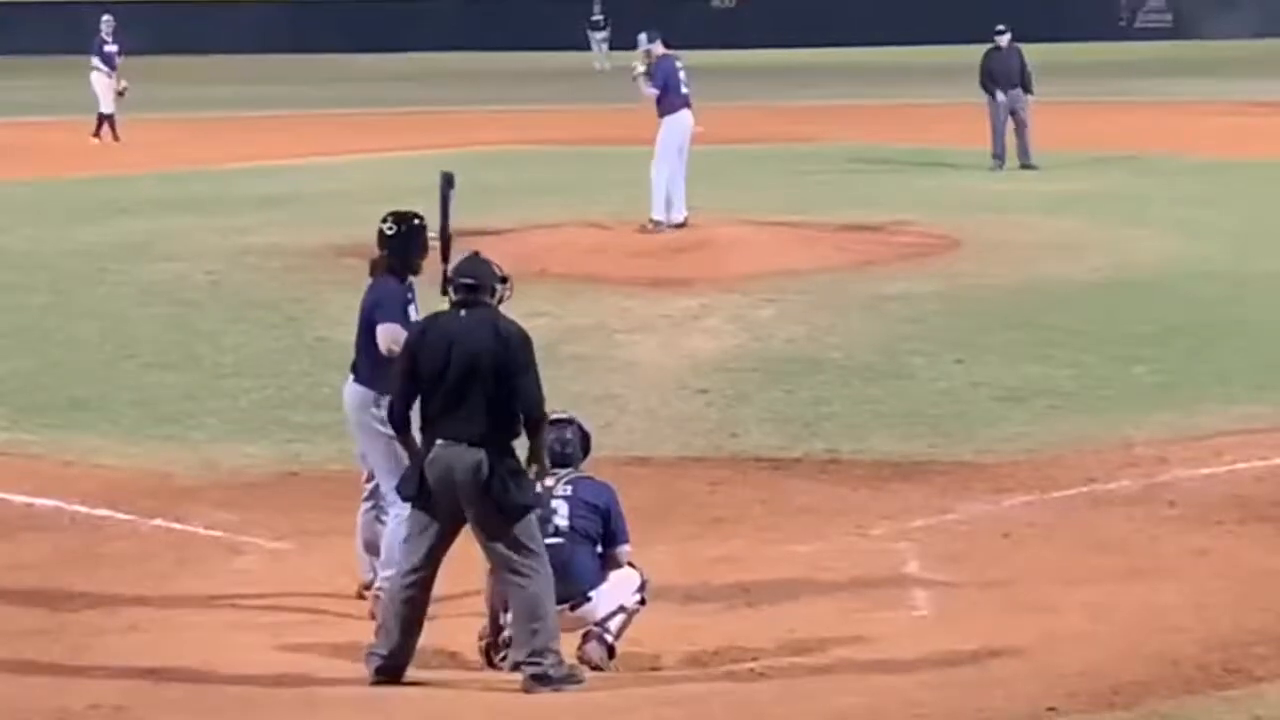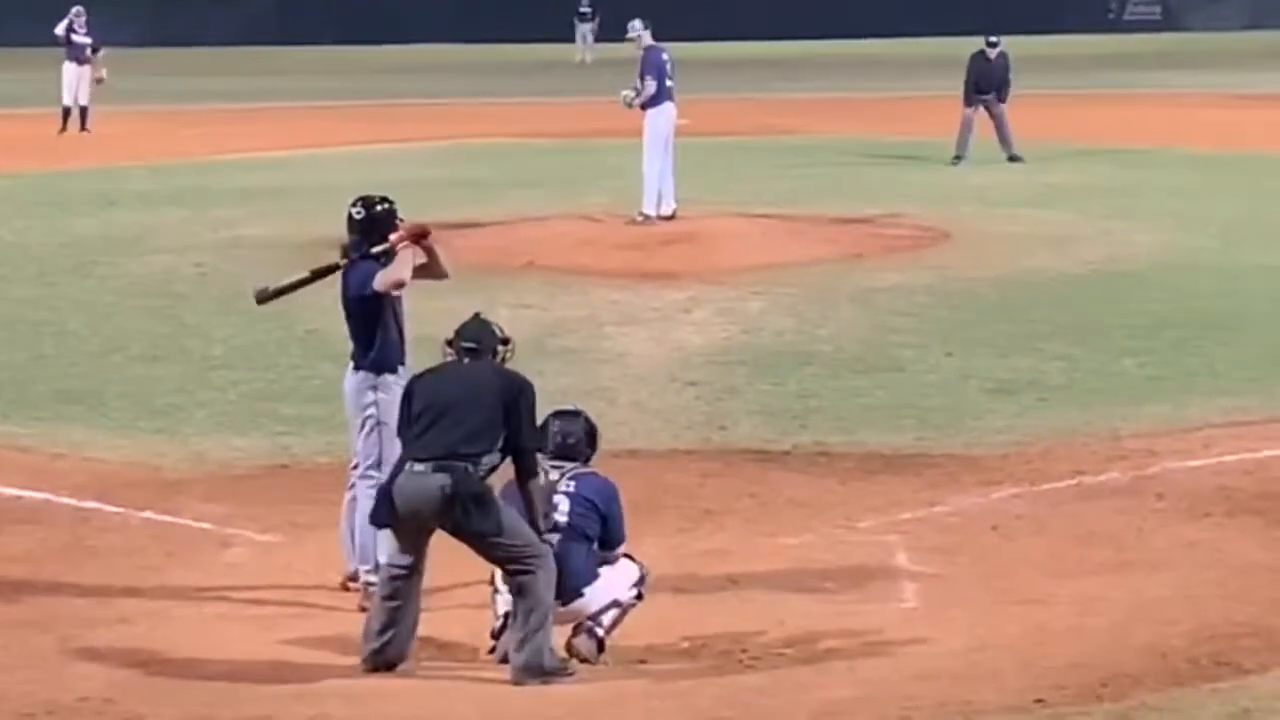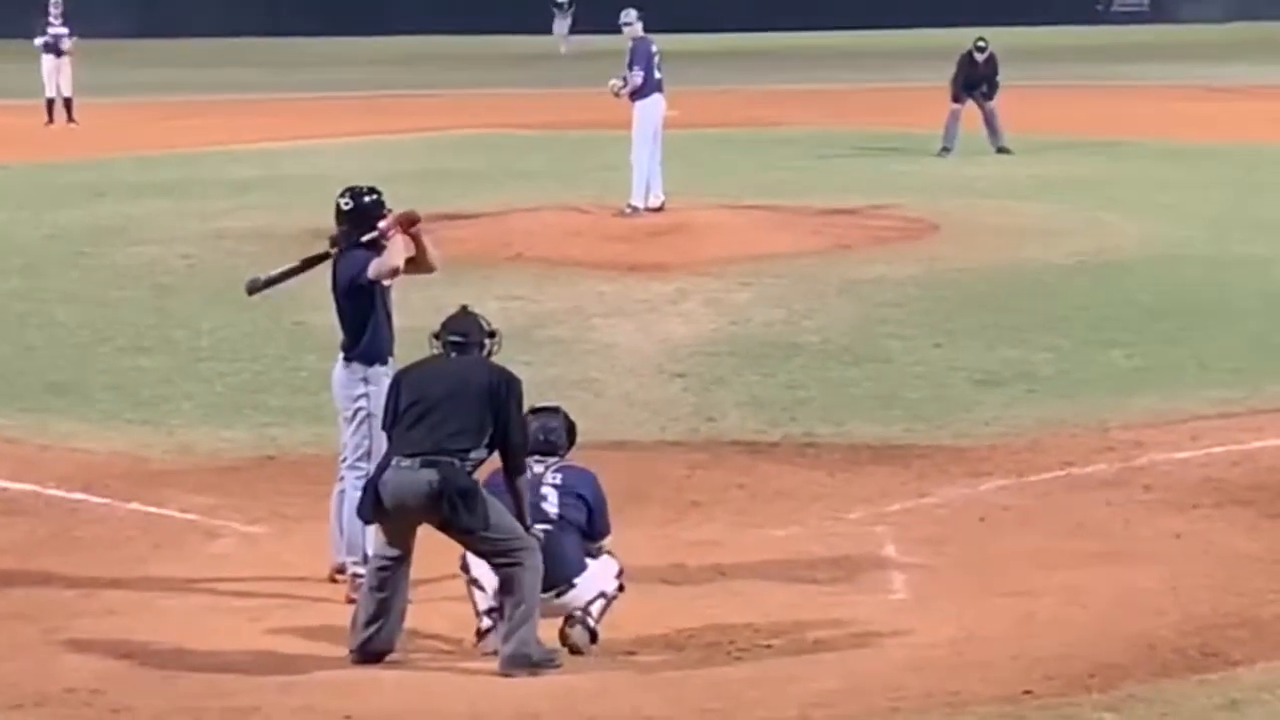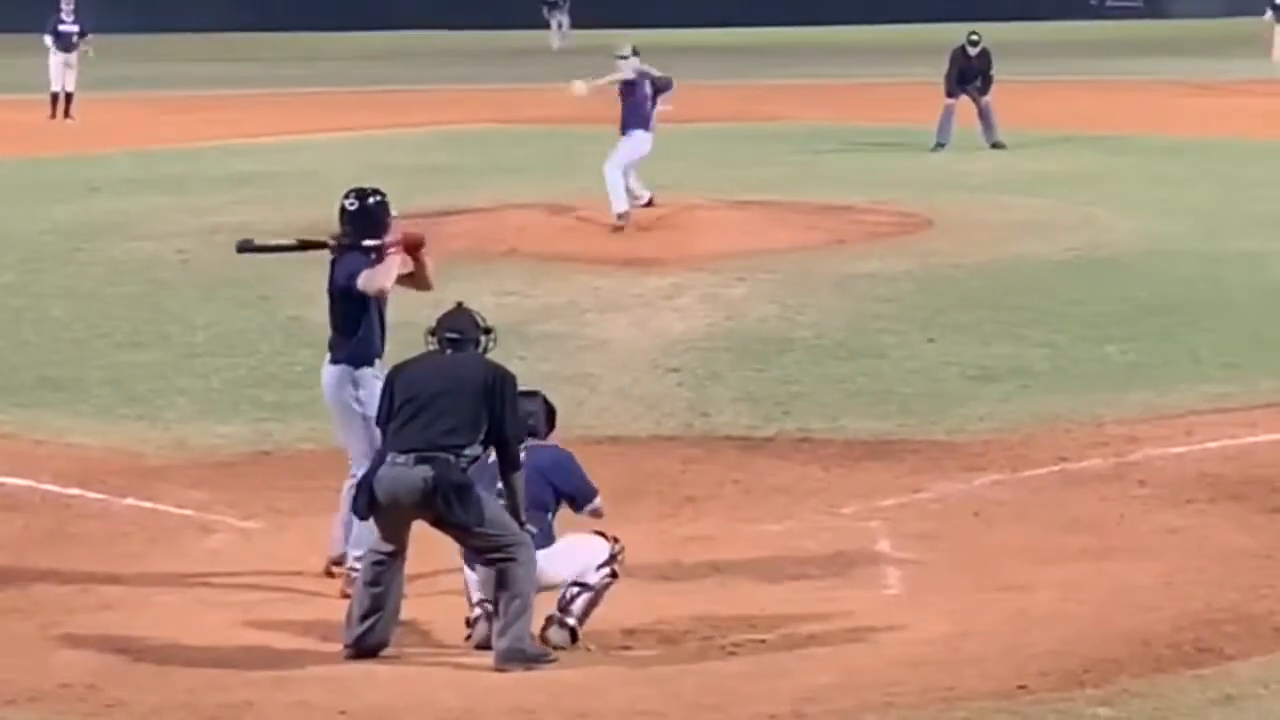
dt=1s
person 1, frame 1
left shoulder: (400, 286)
right shoulder: (390, 291)
right elbow: (390, 344)
left hip: (372, 394)
right hip: (376, 398)
left knee: (379, 490)
right knee: (407, 496)
left ankle: (372, 578)
right ankle: (387, 591)
person 1, frame 2
left shoulder: (381, 263)
right shoulder: (361, 271)
left elbow: (439, 273)
right elbow: (397, 280)
left wrist: (423, 244)
right wrist: (406, 249)
left hip: (379, 378)
right hip: (375, 382)
left knee: (365, 475)
right knee: (381, 480)
left ankle: (357, 567)
right ankle: (373, 582)
person 1, frame 3
left shoulder: (369, 256)
right shoulder: (353, 260)
left elbow: (428, 266)
right elbow: (393, 266)
left wrist: (413, 234)
right wrist: (397, 237)
left hip: (366, 370)
right hip: (363, 374)
left knee: (353, 468)
right knee: (366, 472)
left ankle: (344, 558)
right ankle: (360, 574)
person 1, frame 4
left shoulder: (369, 258)
right shoulder: (351, 262)
left elbow: (424, 284)
right elbow: (377, 285)
left wrist: (415, 252)
right wrist: (396, 255)
left hip: (354, 372)
right hip: (354, 375)
left knee: (365, 466)
left ankle: (341, 552)
right ankle: (357, 571)
person 2, frame 1
left shoulder: (424, 333)
right shoulder: (507, 334)
left elbow: (398, 410)
right elbow: (532, 410)
left wrist: (419, 455)
right wrist: (538, 455)
left hip: (436, 461)
right hip: (487, 464)
left knee: (414, 565)
right knee: (526, 565)
left ankle: (386, 661)
right ankle: (541, 666)
person 2, frame 2
left shoulder: (422, 381)
right shoulder: (513, 384)
right elbow: (525, 465)
left wrist: (419, 497)
right wrist: (538, 526)
left hip: (406, 484)
right hip: (457, 486)
left knee: (403, 560)
right knee: (534, 560)
left ankle: (381, 652)
right ankle: (533, 661)
person 2, frame 3
left shoulder: (408, 375)
right shoulder: (500, 379)
right elbow: (513, 460)
left wrist: (405, 500)
right wrist: (526, 522)
left hip: (394, 478)
right hip: (445, 481)
left knee: (390, 552)
right knee: (522, 553)
left ankle: (369, 644)
right ankle: (521, 652)
person 2, frame 4
left shoulder: (402, 371)
right shoulder: (494, 375)
right elbow: (509, 455)
right wrist: (520, 517)
left hip: (388, 475)
right hip: (440, 477)
left knee: (386, 548)
right knee: (516, 548)
left ankle: (363, 639)
right ankle: (515, 647)
person 3, frame 1
right shoulder: (600, 490)
right elbow: (620, 557)
left wrist: (493, 626)
right hip: (582, 605)
right knee: (632, 579)
right ankle: (599, 640)
person 3, frame 2
left shoulder: (516, 484)
right shoulder: (600, 486)
right elbow: (614, 554)
right hip: (576, 598)
left knee: (503, 572)
right knee: (633, 573)
left ankle: (509, 628)
right ankle: (590, 633)
person 3, frame 3
left shoulder: (500, 477)
right shoulder: (584, 479)
right elbow: (598, 547)
right hip: (565, 592)
left knee: (473, 557)
right knee: (610, 568)
left ankle: (492, 627)
right ankle: (582, 623)
person 3, frame 4
left shoulder: (482, 460)
right shoulder: (556, 457)
right elbow: (596, 510)
right wrist: (566, 495)
left hip: (483, 573)
right hip: (533, 564)
right knee: (608, 551)
left ankle: (483, 617)
right ankle: (564, 624)
person 4, frame 1
left shoulder: (661, 64)
right shoulder: (675, 60)
left elbow: (651, 94)
left wrist: (639, 77)
right wrist: (646, 72)
left hip: (673, 119)
right hip: (685, 117)
left knee: (660, 170)
right knee: (677, 171)
left ankle: (658, 218)
right ankle: (678, 216)
person 4, frame 2
left shoulder: (649, 55)
right shoulder: (662, 52)
left elbow: (651, 88)
left wrist: (636, 101)
right wrist: (636, 91)
left hip: (656, 111)
right hip: (667, 108)
left knee: (651, 164)
right knee: (665, 162)
left ankle: (649, 212)
right ankle: (667, 208)
person 4, frame 3
left shoulder: (638, 46)
right shoulder: (650, 44)
left elbow: (638, 79)
left wrist: (623, 91)
right wrist: (623, 81)
left hip: (645, 103)
right hip: (656, 100)
left knee: (640, 155)
right knee: (653, 154)
left ankle: (637, 204)
right ankle: (656, 199)
person 4, frame 4
left shoulder: (636, 79)
right shoulder: (648, 77)
left elbow: (625, 75)
right elbow: (668, 83)
left wrist: (591, 84)
left hip: (636, 137)
right hip: (632, 137)
left knee: (612, 167)
right knee: (624, 171)
left ankle: (622, 213)
right ankle: (644, 198)
